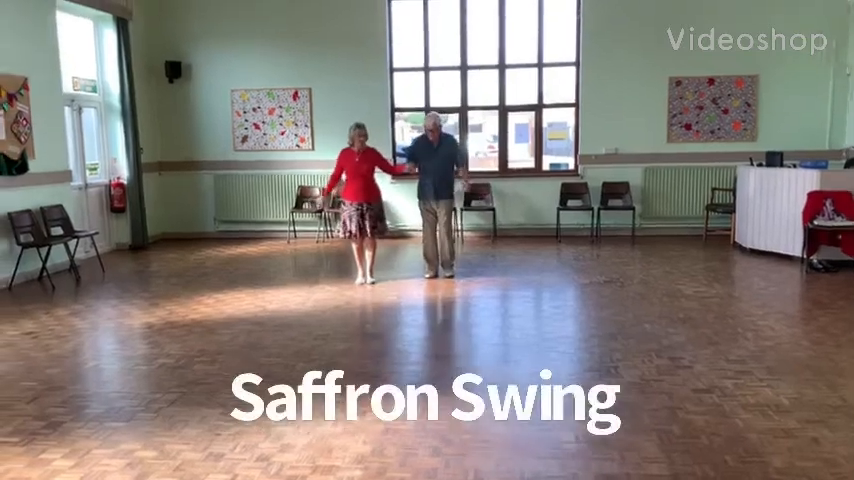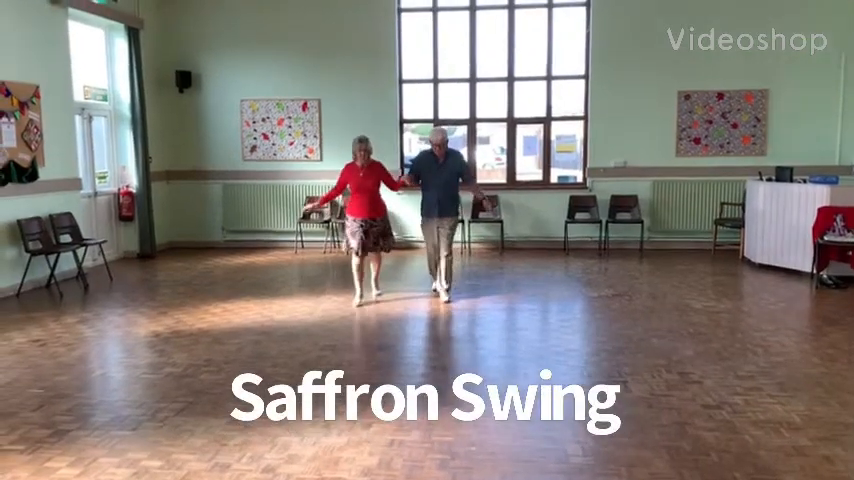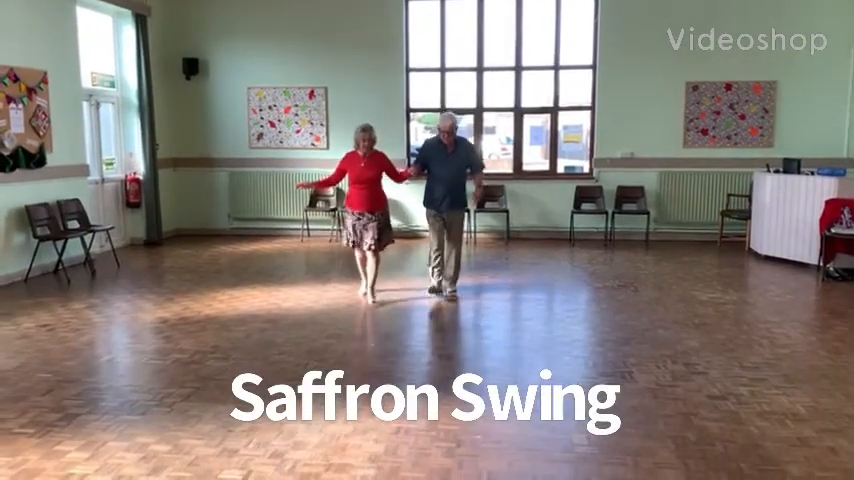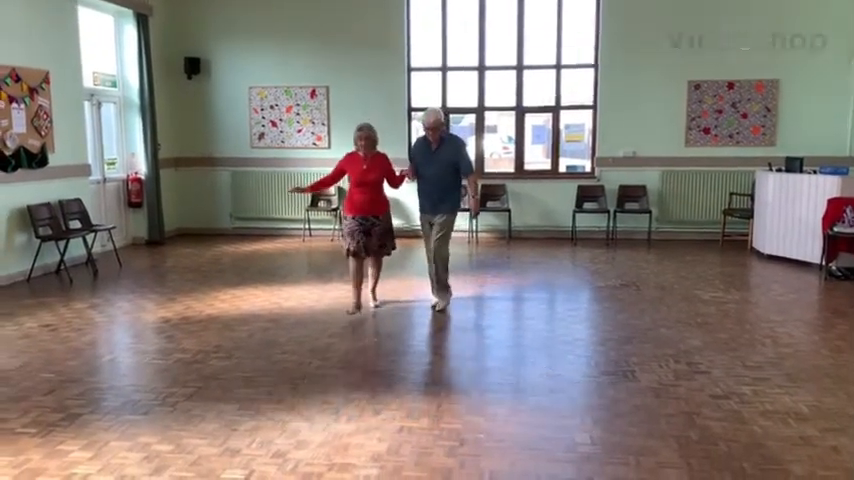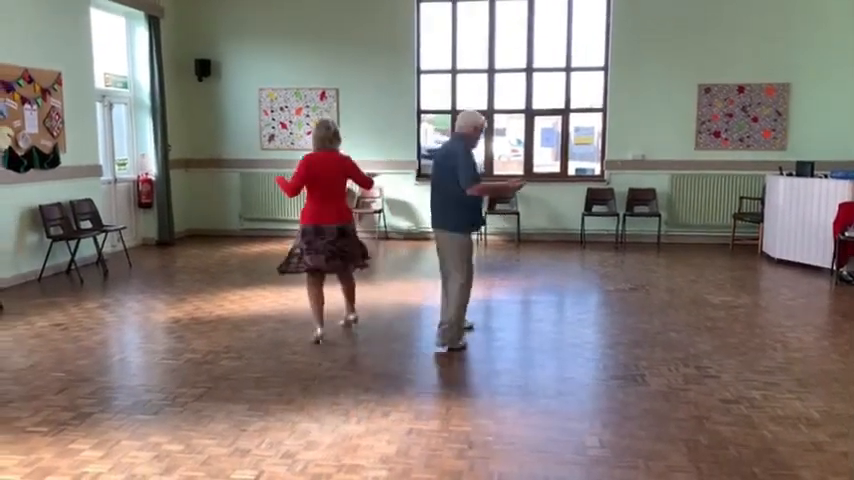
dt=1s
person 1, frame 1
left shoulder: (451, 142)
right shoulder: (418, 143)
left elbow: (461, 165)
right elbow: (411, 164)
left wrist: (465, 179)
right wrist: (411, 166)
left hip: (445, 194)
right hip: (425, 194)
left knee: (445, 230)
right knee: (428, 232)
left ankle: (448, 266)
right ankle: (431, 267)
person 1, frame 2
left shoulder: (456, 158)
right shoulder: (422, 158)
left elbow: (469, 181)
right elbow: (412, 179)
left wrist: (482, 198)
right wrist: (409, 180)
left hip: (449, 213)
right hip: (428, 212)
left knee: (445, 251)
right knee: (432, 249)
left ankle: (444, 288)
right ankle: (436, 280)
person 1, frame 3
left shoulder: (466, 147)
right shoulder: (429, 146)
left elbow: (477, 170)
right elbow: (419, 168)
left wrist: (478, 186)
right wrist: (415, 170)
left hip: (456, 204)
right hip: (434, 204)
left knee: (454, 244)
right knee: (436, 243)
left ankle: (450, 283)
right ankle: (436, 282)
person 1, frame 4
left shoulder: (455, 144)
right shoulder: (419, 145)
left elbow: (468, 173)
left wrist: (473, 196)
right wrist: (410, 173)
left hip: (446, 208)
right hip: (426, 208)
left knee: (437, 249)
right knee: (431, 252)
left ankle: (443, 292)
right ankle: (438, 293)
person 1, frame 5
left shoulder: (447, 149)
right shoulder: (460, 151)
right elbow: (473, 188)
right wrist: (505, 187)
left hip: (446, 221)
right hip: (454, 225)
left knee: (454, 274)
right knee: (459, 277)
left ankle: (456, 319)
right ankle: (448, 338)
person 2, frame 1
left shoulder: (372, 153)
right shoulder: (344, 154)
left elbow: (389, 168)
right elbow: (336, 176)
left wrist: (405, 167)
right wrist: (326, 193)
left hip: (371, 200)
right hip: (351, 201)
left knee: (370, 236)
right knee: (355, 237)
left ankle: (370, 272)
right ankle: (360, 272)
person 2, frame 2
left shoulder: (377, 167)
right shoulder: (348, 169)
left elbow: (393, 185)
right elbow: (337, 190)
left wrist: (403, 181)
right wrist: (318, 203)
left hip: (377, 216)
right hip: (355, 217)
left knee: (376, 251)
right knee: (357, 254)
left ankle: (375, 283)
right ankle: (358, 292)
person 2, frame 3
left shoulder: (380, 157)
right shoulder: (349, 158)
left elbow: (397, 177)
right elbow: (334, 179)
left wrist: (409, 172)
right wrist: (312, 185)
left hip: (376, 210)
right hip: (355, 210)
left knee: (373, 249)
right knee: (359, 247)
left ankle: (371, 289)
right ankle: (364, 281)
person 2, frame 4
left shoulder: (382, 159)
right shoulder: (349, 159)
left elbow: (394, 183)
right elbow: (330, 179)
left wrist: (403, 175)
right wrist: (308, 188)
left hip: (378, 214)
right hip: (355, 214)
left knee: (376, 255)
right knee: (356, 256)
left ankle: (372, 292)
right ankle: (356, 300)
person 2, frame 5
left shoulder: (309, 160)
right shoulder: (345, 161)
left elbow: (292, 191)
right elbow: (367, 185)
left wrist: (280, 179)
right wrist: (370, 177)
left hip: (314, 225)
right hip: (342, 223)
left knee: (313, 277)
right knee: (344, 269)
left ankle: (319, 327)
right ankle: (351, 312)
